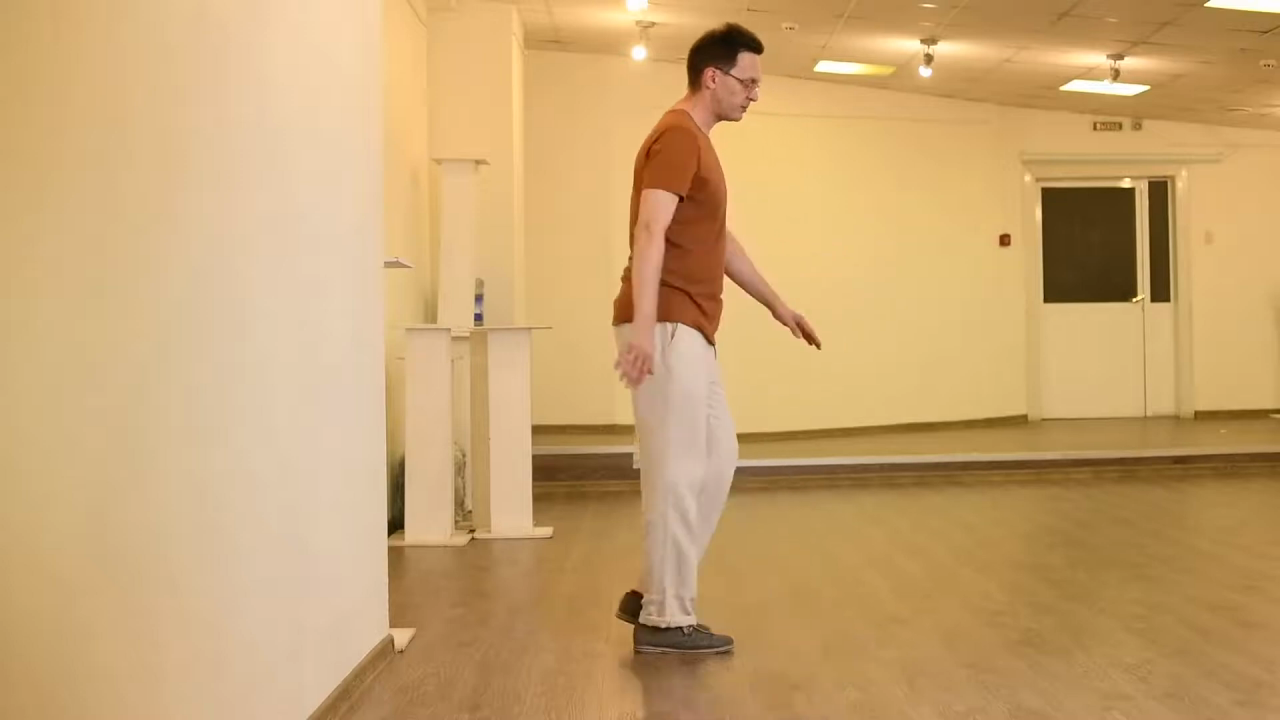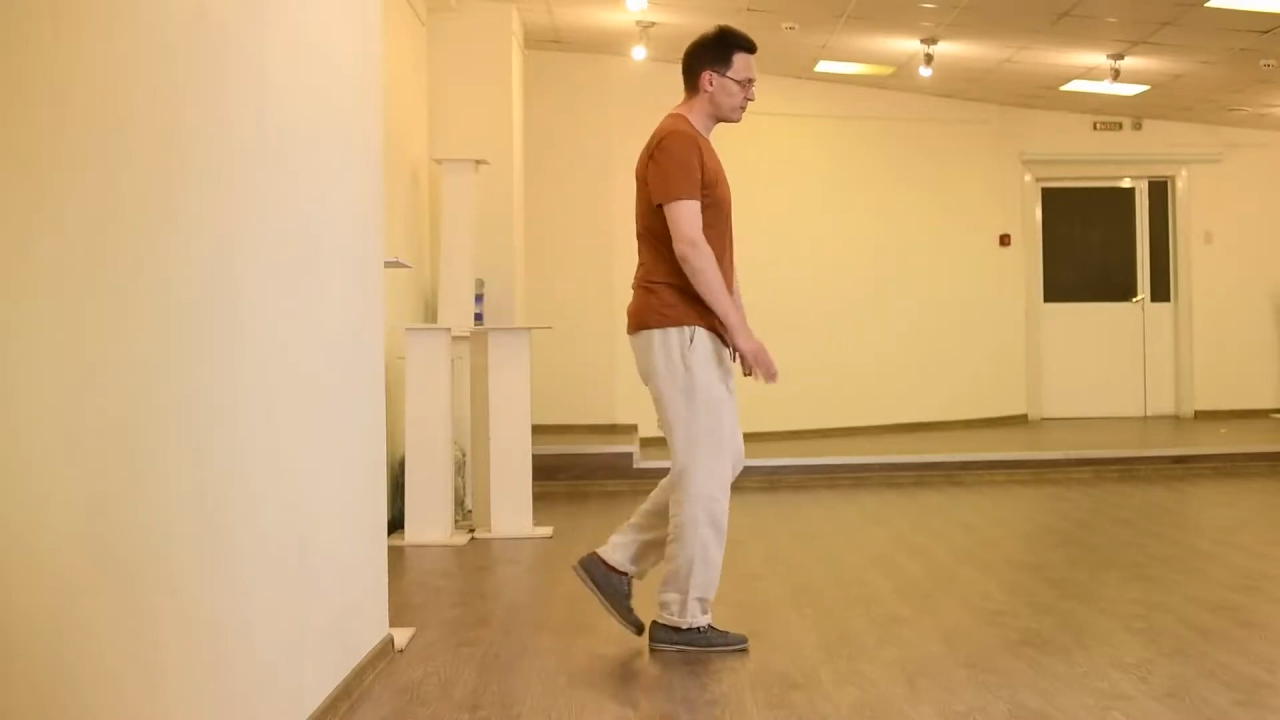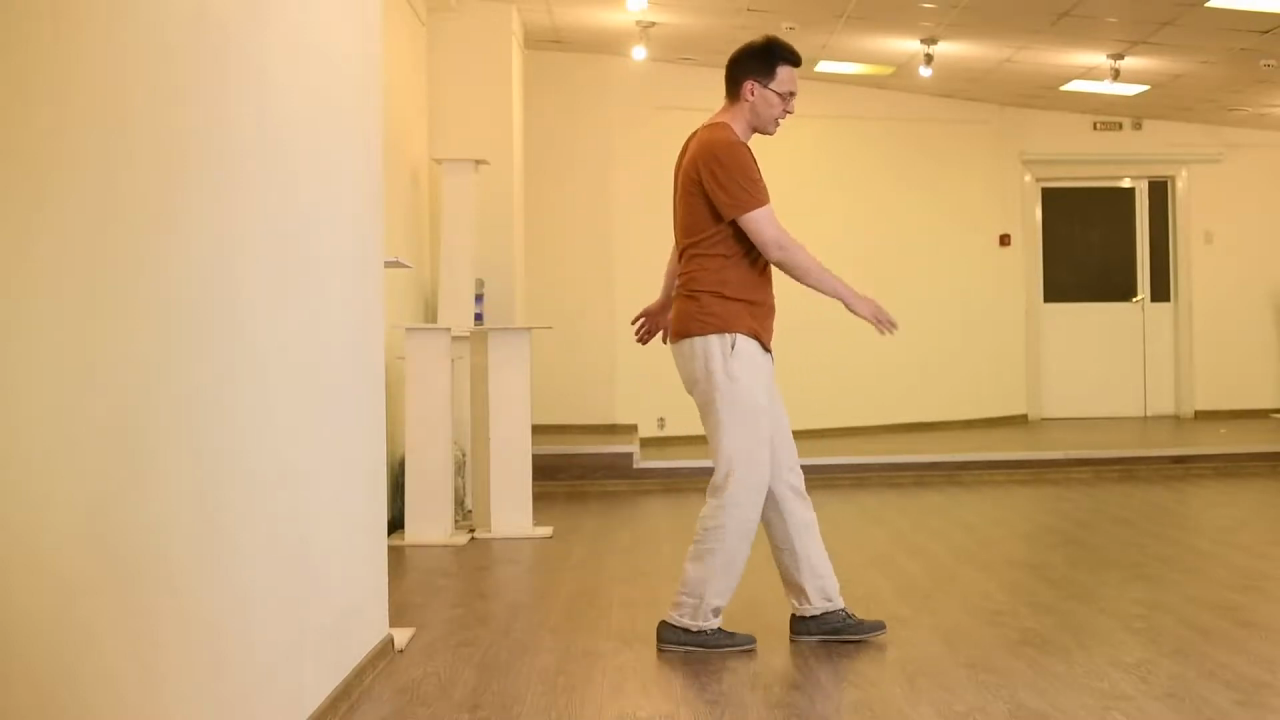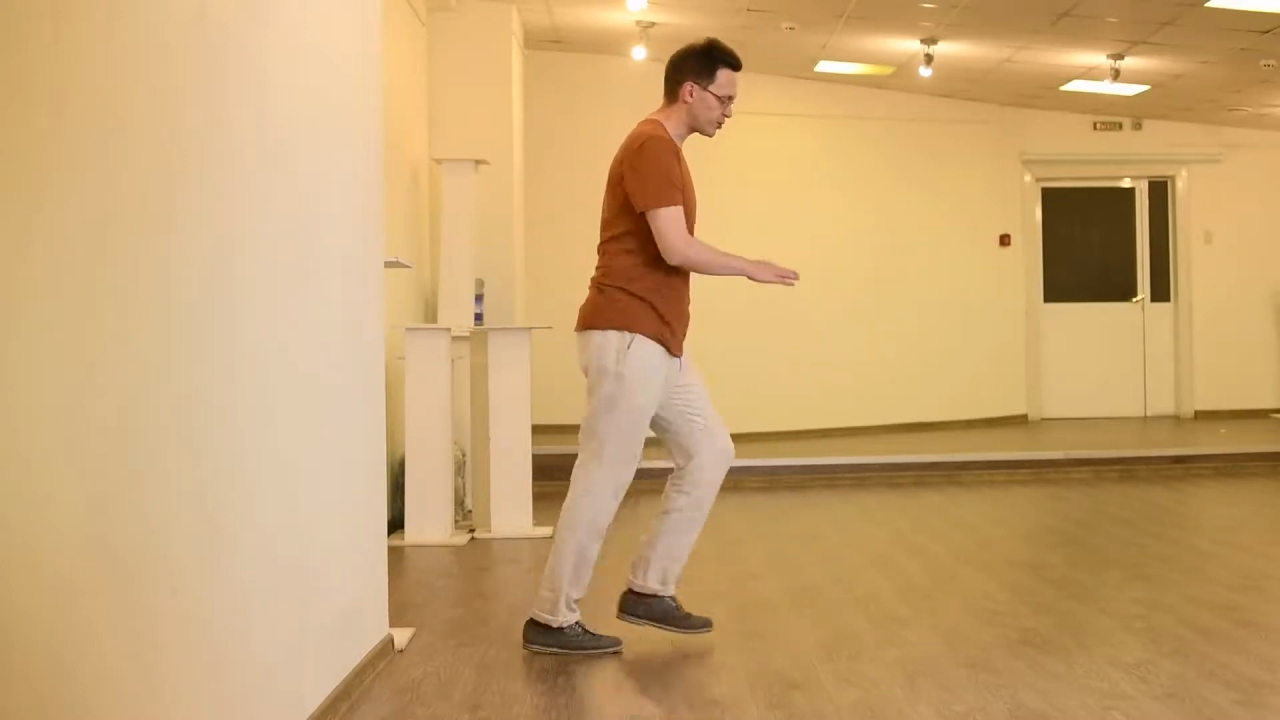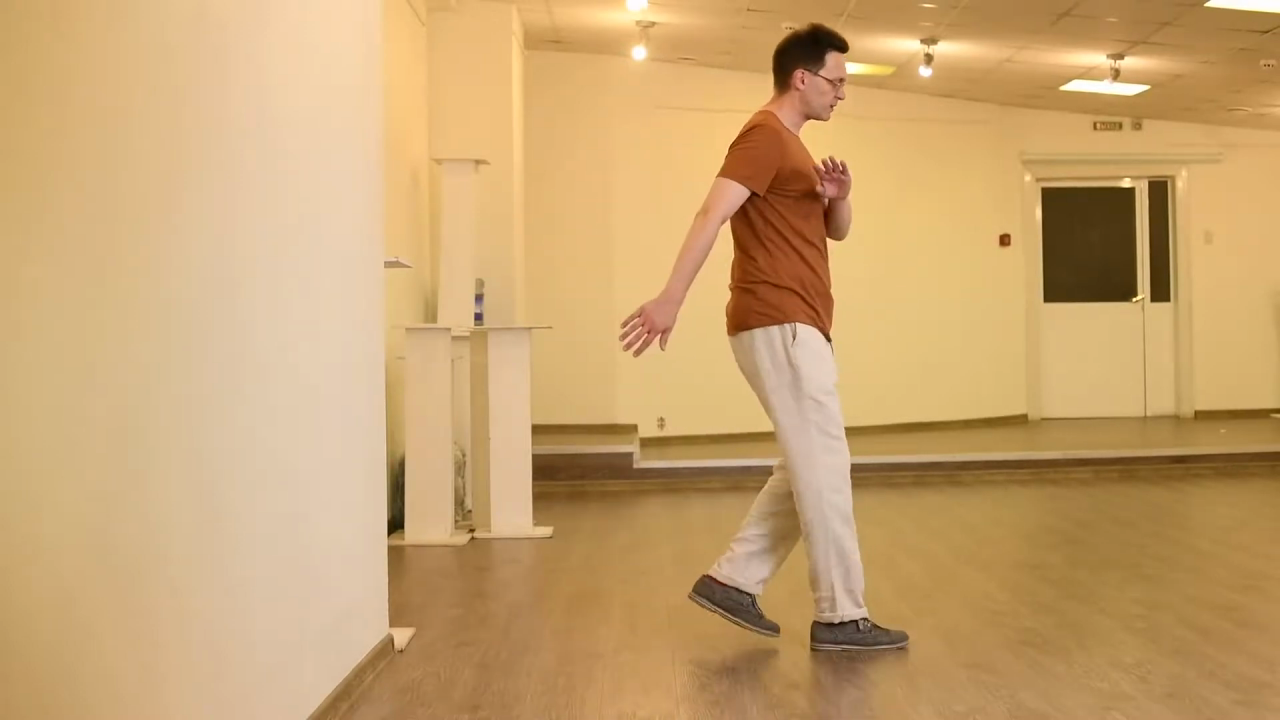
dt=1s
person 1, frame 1
left shoulder: (693, 140)
right shoulder: (676, 137)
left elbow: (718, 241)
right elbow: (651, 230)
left wrist: (778, 305)
right wrist: (640, 323)
left hip: (685, 329)
right hip: (666, 329)
left knee: (713, 460)
right knee: (679, 472)
left ankle: (659, 591)
right ankle: (665, 618)
person 1, frame 2
left shoulder: (695, 146)
right shoulder: (677, 143)
right elbow: (687, 245)
left wrist: (733, 330)
right wrist: (740, 327)
left hip: (695, 331)
right hip: (677, 331)
left knee: (718, 460)
right knee: (710, 475)
left ankle: (613, 563)
right ankle: (683, 619)
person 1, frame 3
left shoulder: (714, 146)
right shoulder: (723, 149)
left elbow: (707, 245)
right elbow: (777, 247)
left wrist: (665, 303)
right wrist: (852, 297)
left hip: (726, 337)
right hip: (722, 337)
left knee: (779, 474)
right knee: (744, 478)
left ankle: (817, 609)
right ankle: (690, 619)
person 1, frame 4
left shoulder: (662, 150)
right shoulder: (652, 146)
right elbow: (675, 249)
right wrist: (749, 267)
left hip: (652, 342)
right hip: (628, 338)
left knee: (708, 451)
right knee: (604, 477)
left ankle: (649, 587)
right ankle: (551, 619)
person 1, frame 5
left shoulder: (788, 144)
right shoulder: (764, 137)
left elbow: (835, 230)
right elbow: (712, 214)
left wrist: (839, 196)
right wrist: (671, 298)
left hip: (790, 329)
right hip: (781, 328)
left knee: (806, 466)
right knee: (823, 467)
left ankle: (732, 579)
right ankle: (840, 617)
